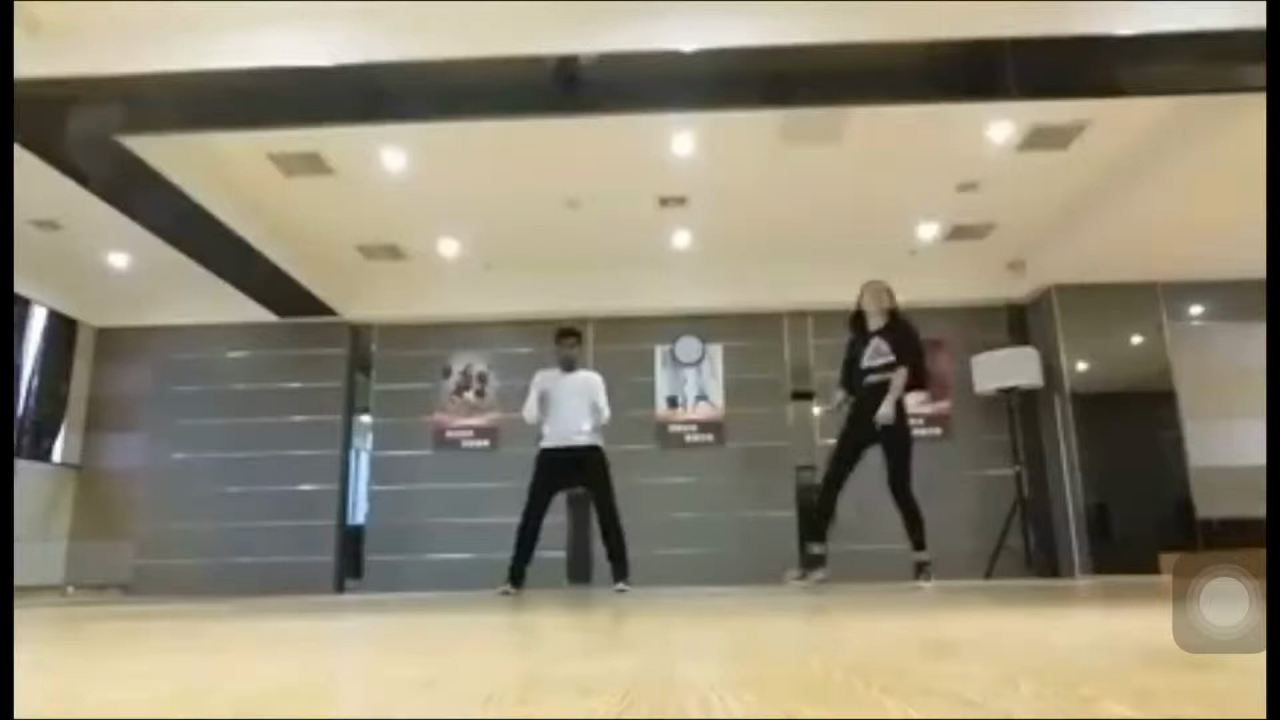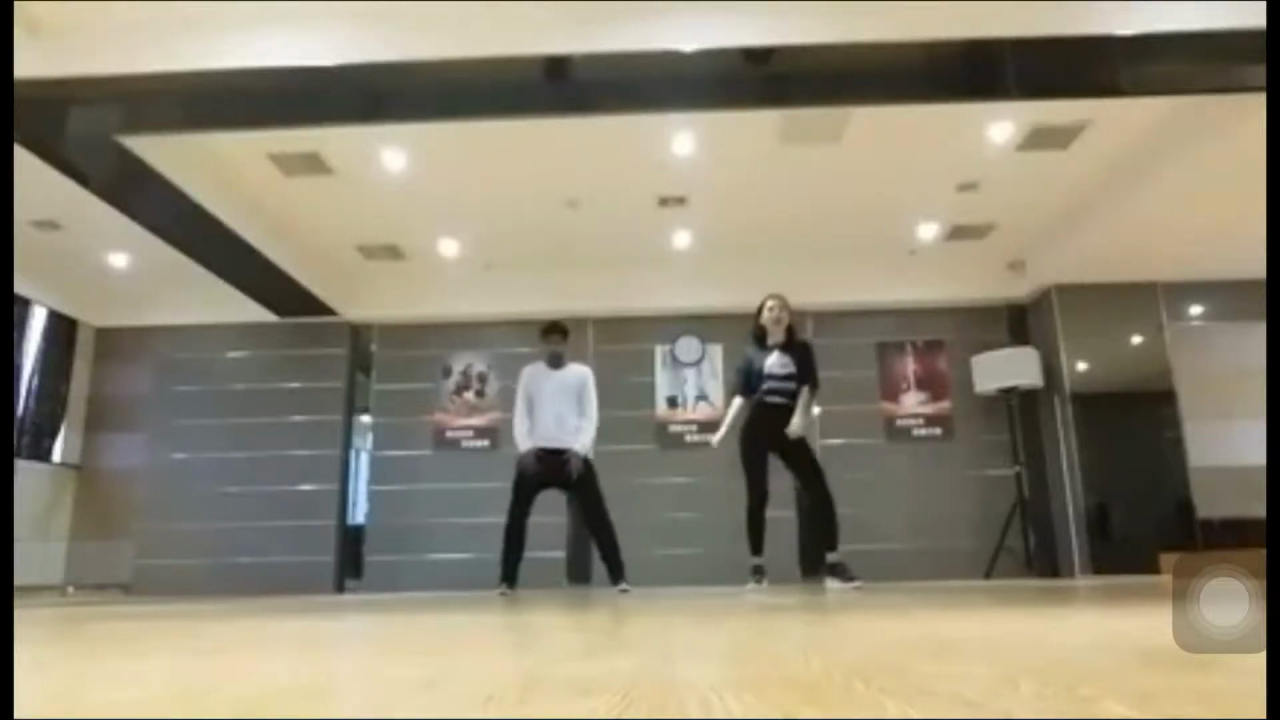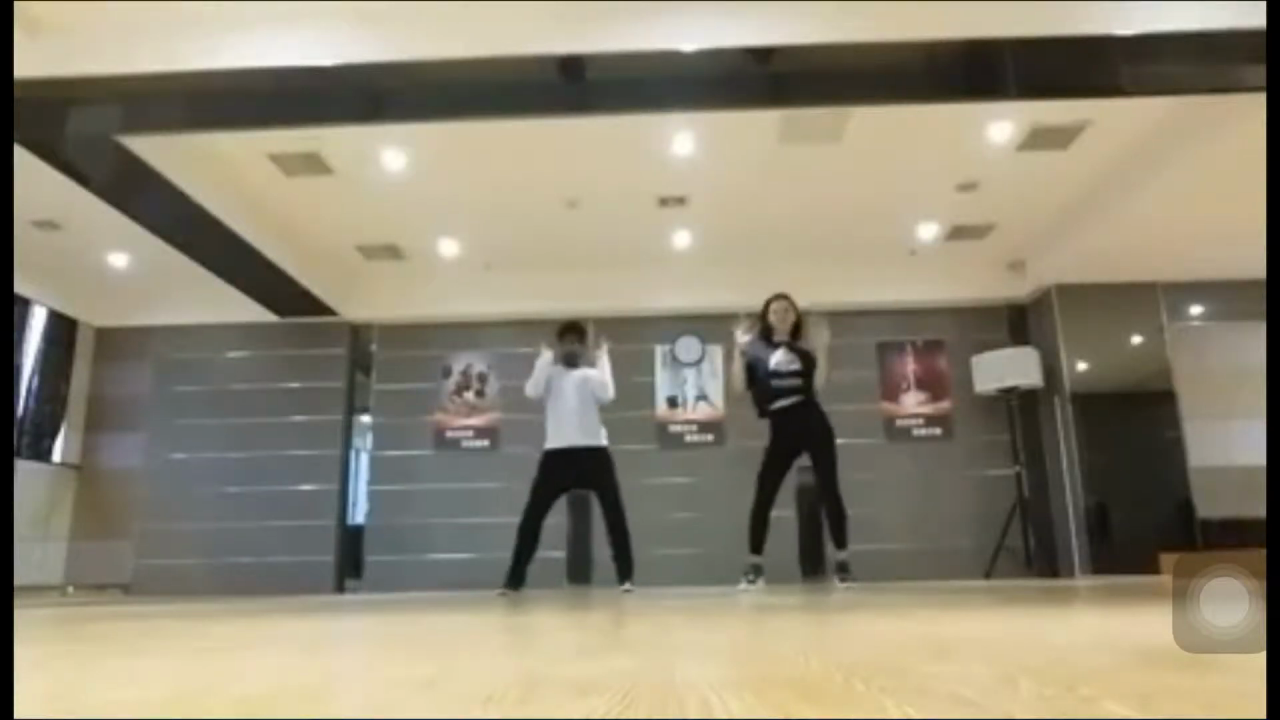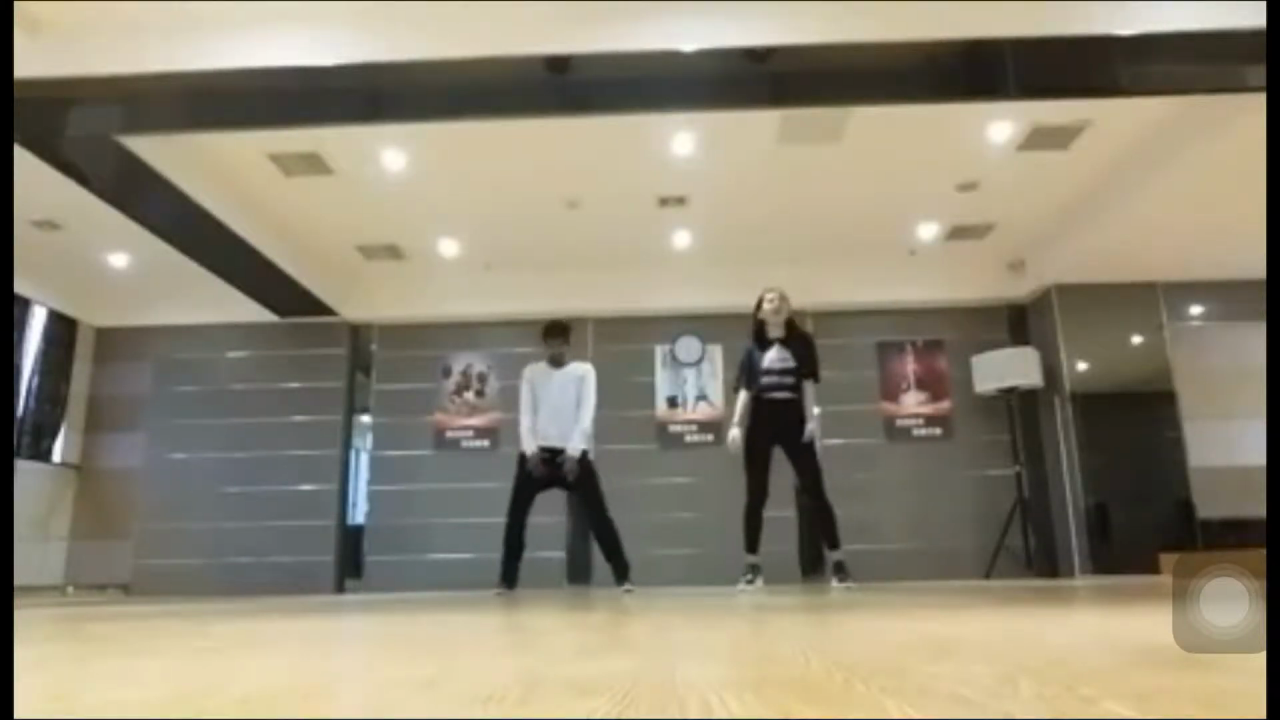
dt=1s
person 1, frame 1
left shoulder: (902, 332)
right shoulder: (856, 341)
left elbow: (904, 369)
right elbow: (848, 385)
left wrist: (890, 402)
right wrist: (831, 408)
left hip: (891, 415)
right hip: (860, 416)
left knee: (900, 489)
right knee: (830, 482)
left ankle: (922, 561)
right ankle: (815, 556)
person 1, frame 2
left shoulder: (801, 350)
right shoulder: (753, 355)
left elbow: (806, 388)
right elbow: (741, 394)
left wrist: (799, 418)
right wrist: (724, 429)
left hip: (789, 429)
right hip: (756, 429)
left knee: (818, 491)
right knee: (757, 497)
left ankle: (833, 565)
right ankle: (757, 567)
person 1, frame 3
left shoulder: (804, 351)
right shoulder: (756, 349)
left elbow: (817, 385)
right elbow: (739, 386)
left wrist: (822, 352)
right wrist: (739, 352)
left hip: (813, 425)
right hip: (782, 430)
left knee: (829, 492)
right knee: (764, 496)
left ankle: (841, 562)
right ankle: (754, 566)
person 1, frame 4
left shoulder: (802, 342)
right shoulder: (753, 350)
left elbow: (809, 383)
right elbow: (745, 389)
left wrist: (812, 418)
right wrist: (736, 425)
left hip: (793, 421)
right hip: (760, 422)
left knee: (814, 492)
right knee: (755, 495)
left ankle: (837, 562)
right ankle: (752, 566)
person 2, frame 1
left shoulder: (593, 379)
right shoulder: (542, 378)
left elbow: (603, 416)
right elbow: (529, 415)
left wrist: (600, 416)
right wrist: (535, 410)
left hip: (588, 451)
right hip: (552, 452)
left knee: (607, 512)
right knee: (532, 513)
left ankle: (621, 575)
right ankle: (515, 577)
person 2, frame 2
left shoulder: (582, 374)
right shoulder: (529, 373)
left elbow: (590, 415)
right elbow: (520, 414)
left wrist: (579, 450)
right wrist: (525, 448)
left hip: (572, 454)
right hip: (537, 453)
left knee: (596, 514)
right knee: (517, 514)
left ankle: (618, 575)
right ankle: (508, 578)
person 2, frame 3
left shoulder: (593, 374)
right shoulder: (550, 373)
left elbow: (606, 396)
right elbow: (532, 392)
left wrist: (602, 360)
right wrist: (545, 359)
left hip: (594, 452)
right hip: (557, 453)
left knee: (614, 513)
right knee: (532, 515)
left ankle: (625, 576)
right ankle: (514, 578)
person 2, frame 4
left shoulder: (584, 371)
right shoulder: (531, 373)
left elbow: (586, 415)
right elbow: (526, 415)
left wrist: (574, 452)
right wrist: (530, 450)
left hip: (572, 453)
right hip: (537, 453)
left knee: (597, 514)
right knee: (516, 514)
left ankle: (622, 575)
right ankle: (507, 579)
